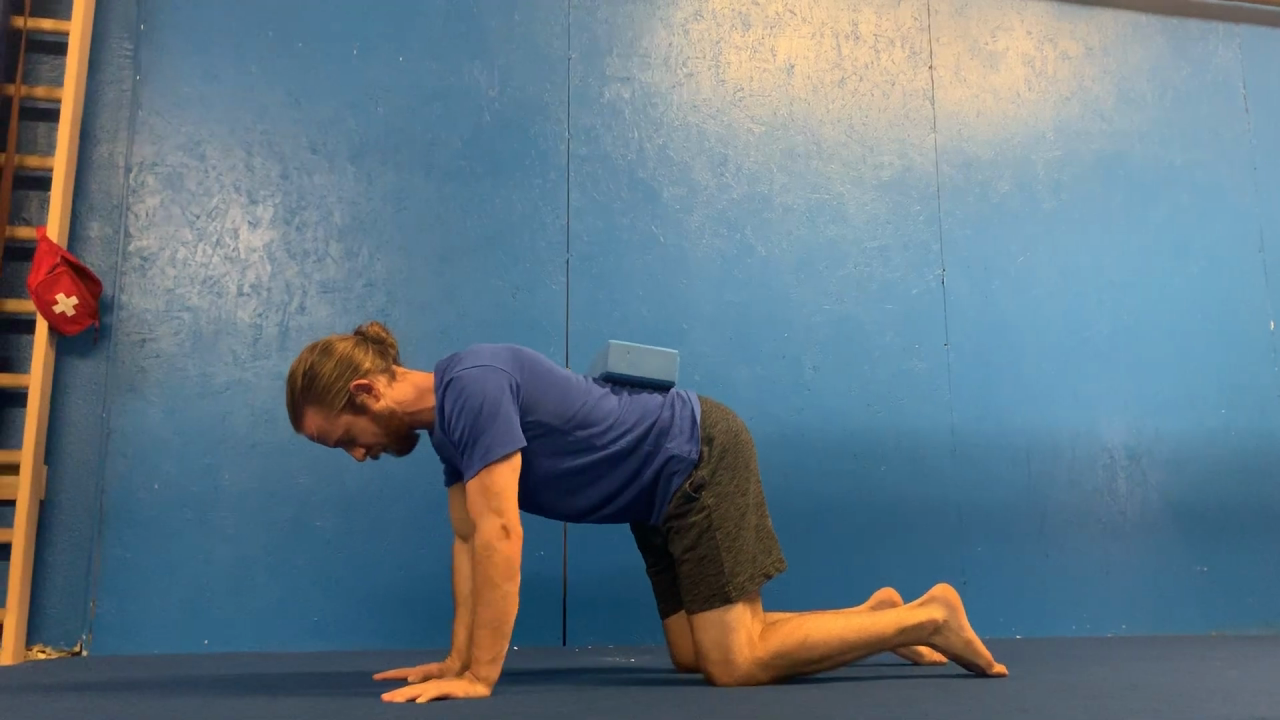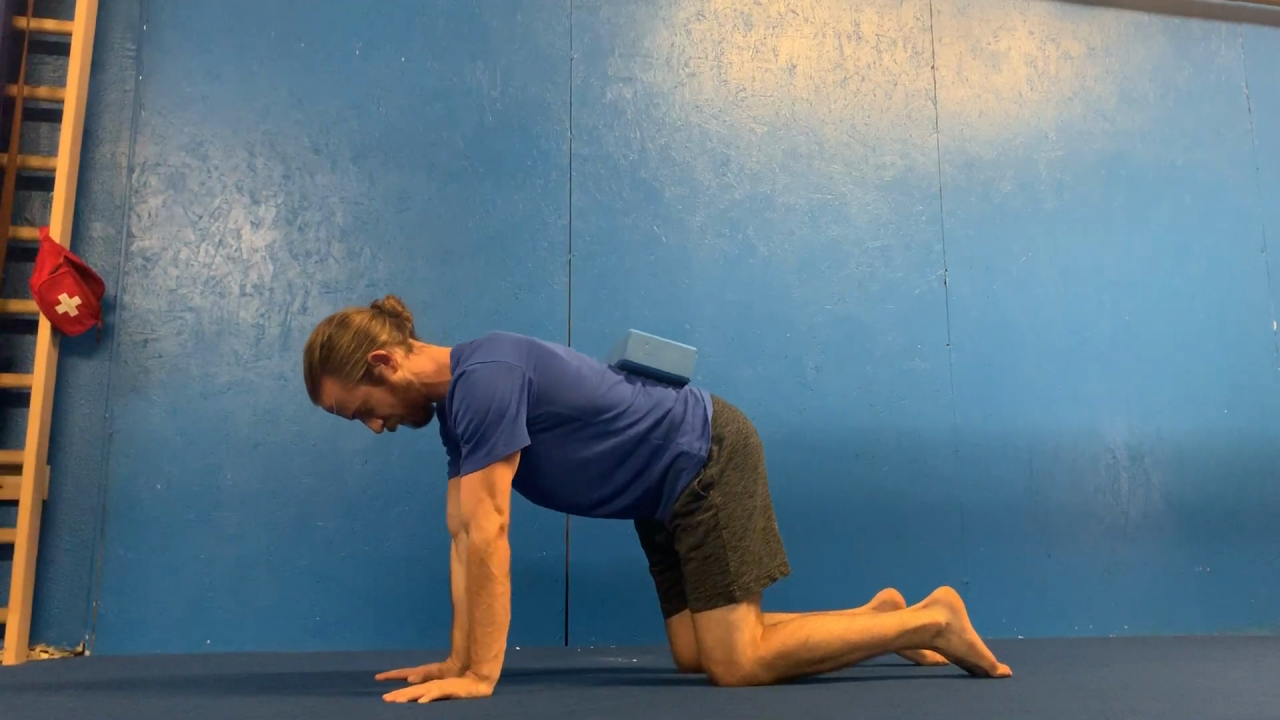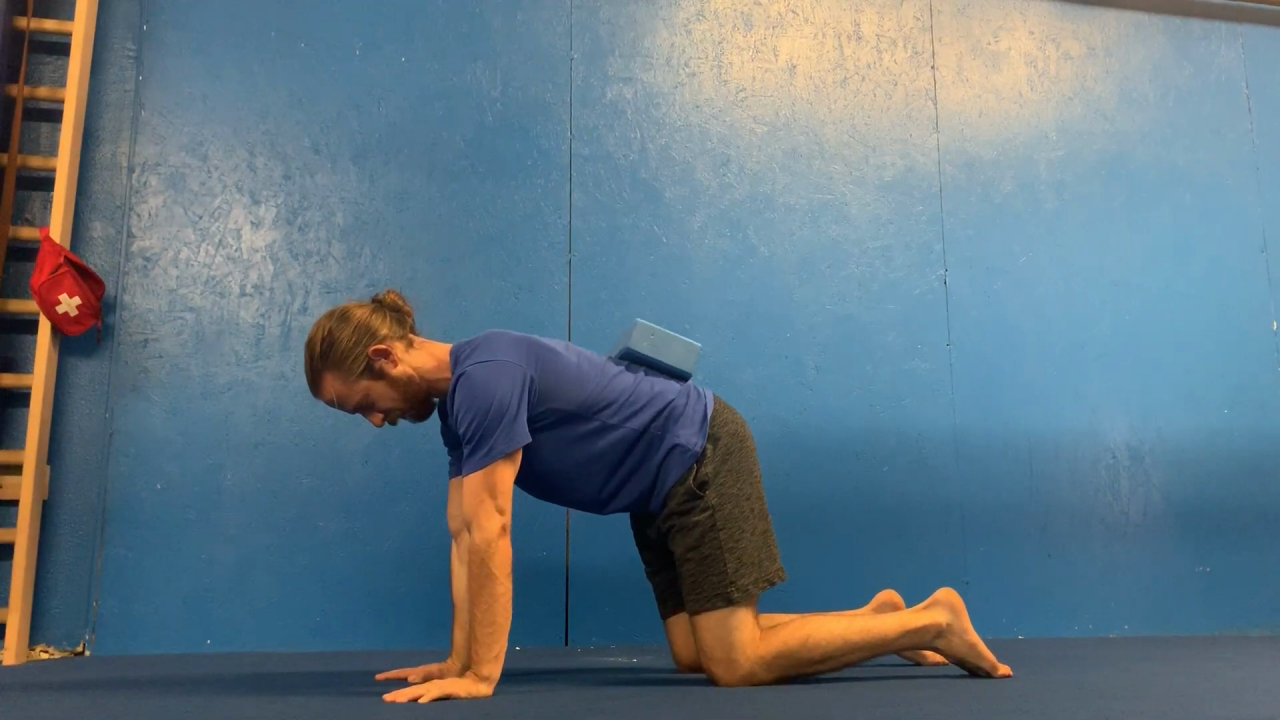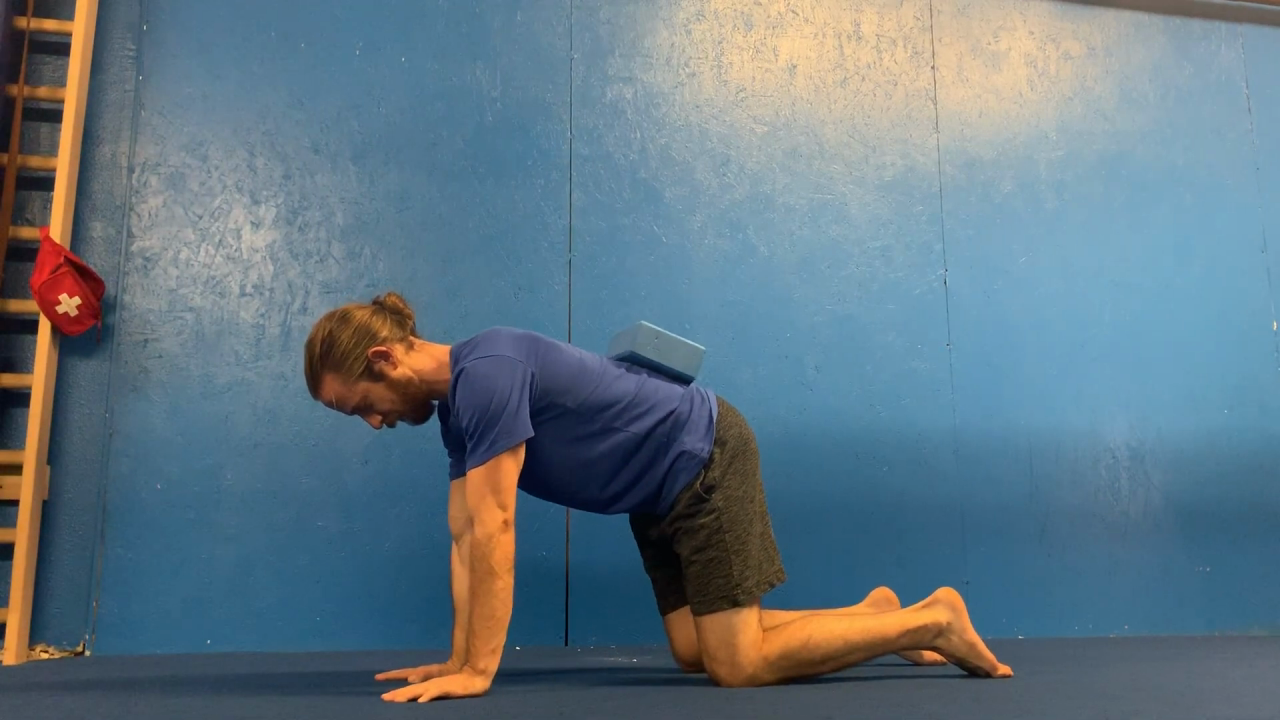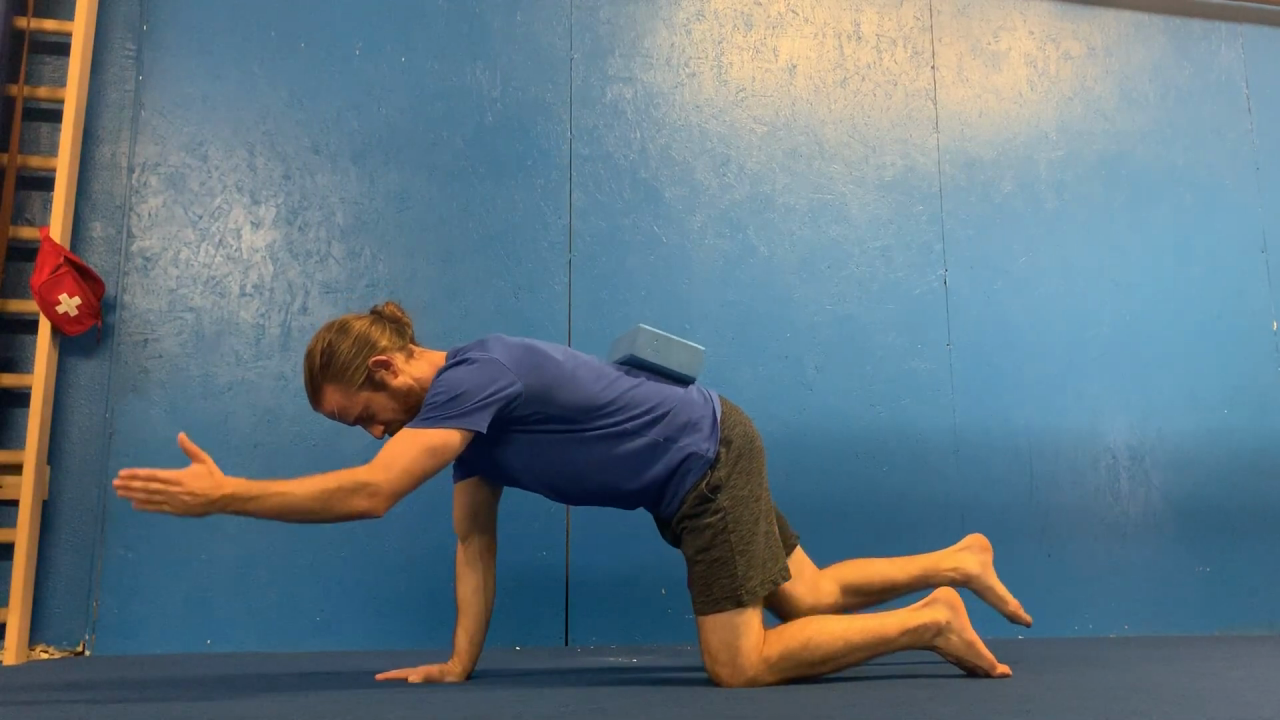
dt=1s
person 1, frame 1
left shoulder: (470, 387)
right shoulder: (443, 421)
left elbow: (501, 536)
right elbow: (468, 541)
left wrist: (481, 676)
right wrist: (457, 659)
left hip: (699, 458)
right hip: (668, 486)
left knee: (737, 662)
right knee: (696, 655)
left ankle: (927, 618)
right ankle: (873, 614)
person 1, frame 2
left shoulder: (482, 378)
right shoulder: (457, 403)
left elbow: (488, 536)
right elbow: (463, 538)
left wrist: (481, 673)
right wrist: (459, 659)
left hip: (706, 461)
right hip: (672, 486)
left knee: (737, 662)
right knee: (697, 654)
left ankle: (930, 619)
right ankle: (876, 615)
person 1, frame 3
left shoulder: (484, 376)
right shoulder: (455, 402)
left elbow: (490, 534)
right elbow: (464, 538)
left wrist: (481, 673)
right wrist: (458, 659)
left hip: (701, 457)
right hip: (667, 483)
left knee: (736, 663)
right knee: (695, 654)
left ankle: (931, 621)
right ankle: (875, 616)
person 1, frame 4
left shoulder: (485, 372)
right shoulder: (455, 404)
left elbow: (494, 531)
right elbow: (464, 540)
left wrist: (479, 669)
right wrist: (458, 658)
left hip: (704, 460)
right hip: (665, 488)
left knee: (738, 665)
right knee: (695, 652)
left ankle: (931, 619)
right ankle: (870, 615)
person 1, frame 5
left shoulder: (472, 377)
right shoulder: (466, 404)
left elbow: (369, 493)
right elbow: (475, 543)
left wrist: (224, 495)
right wrist: (461, 662)
left hip: (710, 459)
right hip: (697, 468)
left knee: (740, 663)
right knee: (807, 600)
left ankle: (929, 621)
right ankle: (955, 563)
